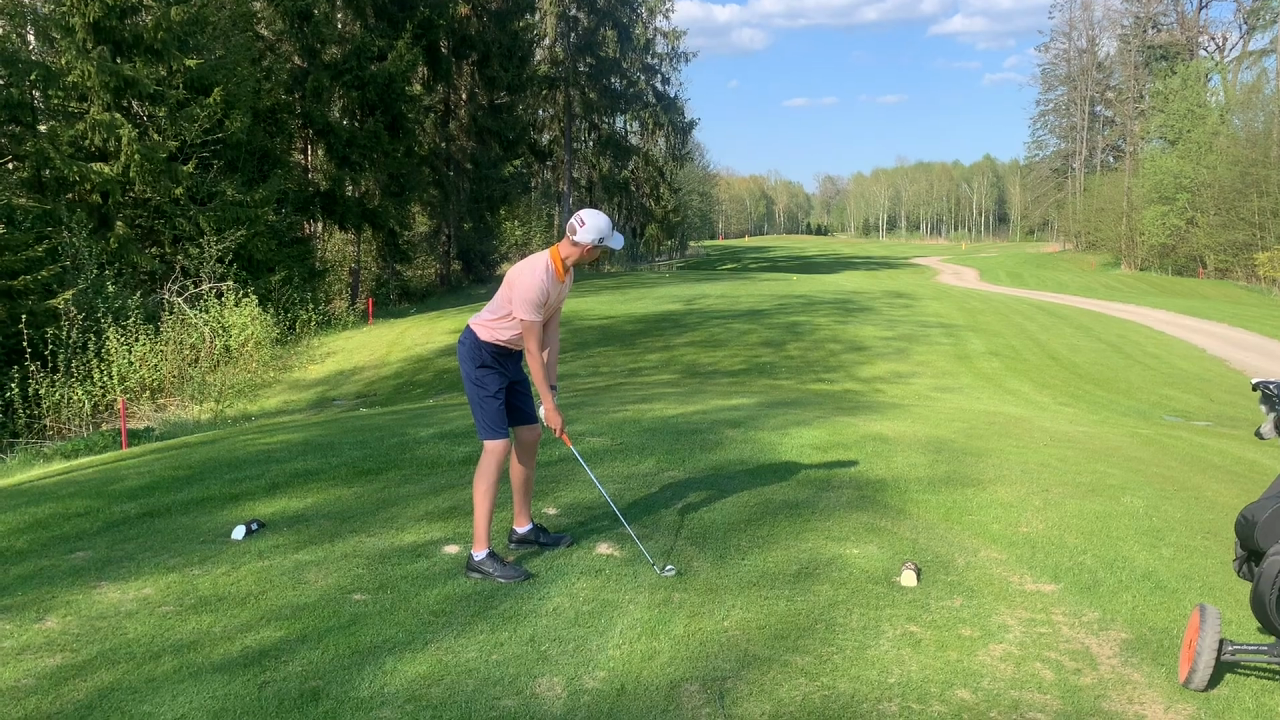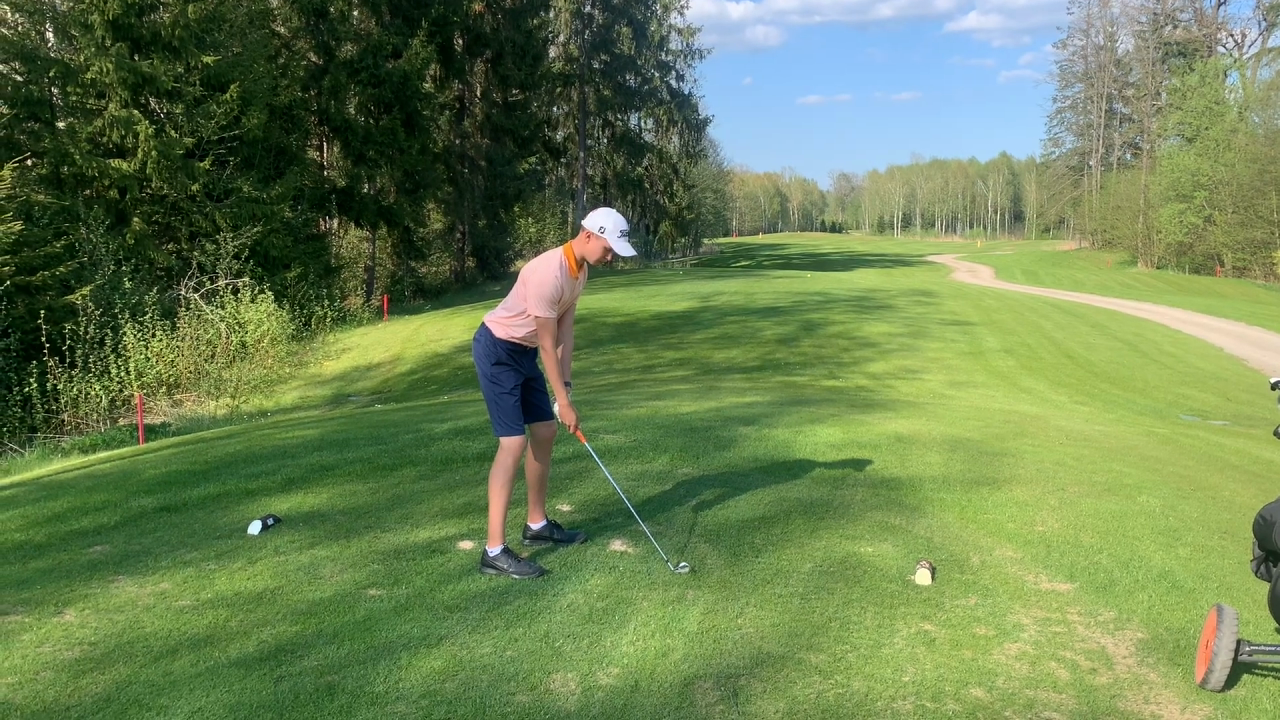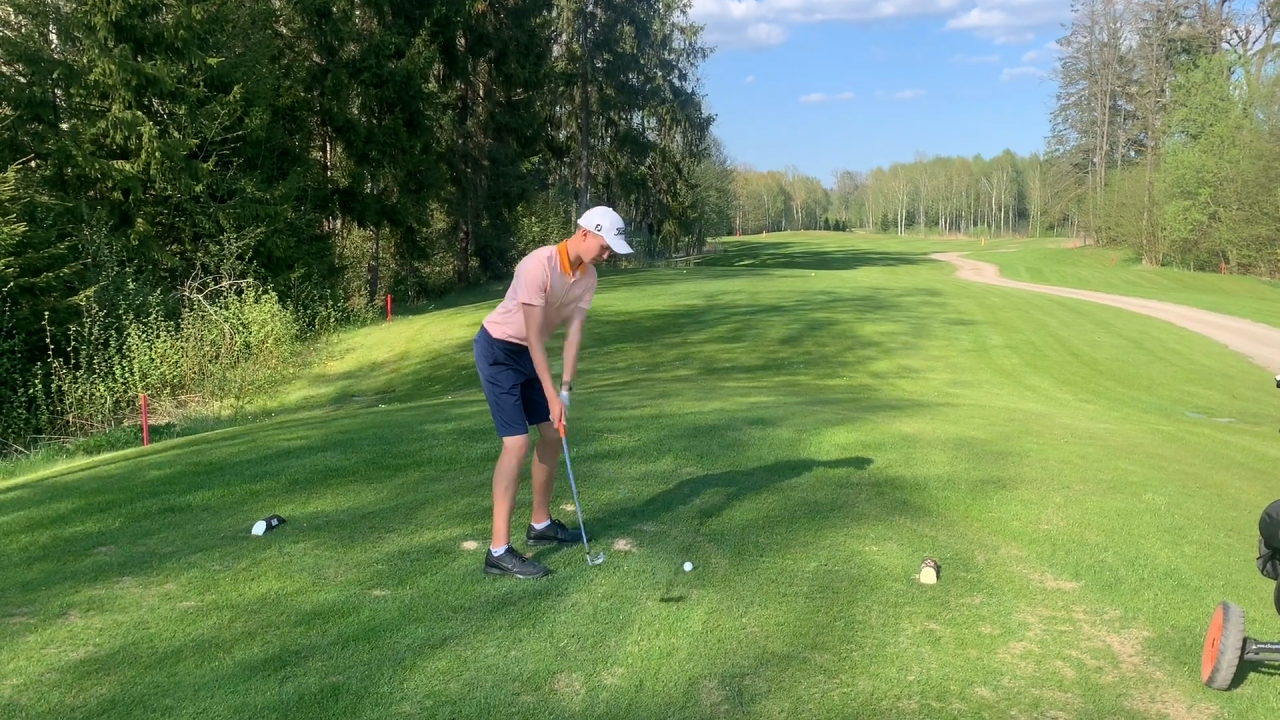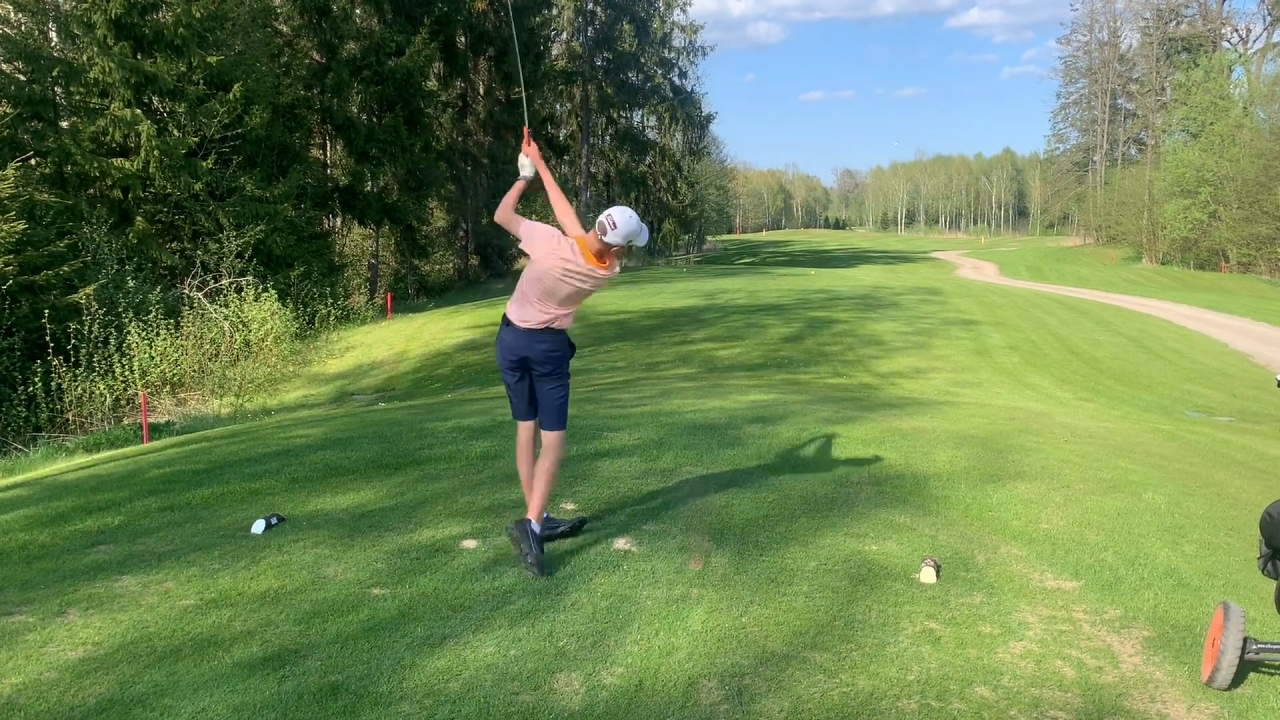
dt=1s
person 1, frame 1
left shoulder: (565, 273)
right shoulder: (534, 276)
left elbow: (551, 334)
right elbow: (533, 348)
left wrist: (552, 390)
right wrist: (550, 405)
left hip: (507, 353)
right hip: (482, 352)
left knee: (529, 434)
right knee: (498, 445)
left ankle: (523, 528)
right ankle: (480, 554)
person 1, frame 2
left shoulder: (580, 270)
right shoulder: (548, 273)
left elbow: (565, 331)
right elbow: (548, 344)
left wrist: (566, 387)
right wrist: (564, 402)
left hip: (523, 350)
right hip: (497, 349)
left knee: (544, 431)
right knee: (514, 442)
left ankle: (537, 524)
right ankle: (495, 551)
person 1, frame 3
left shoulder: (588, 277)
right shoulder: (538, 264)
left elbow: (574, 332)
right elbow: (533, 335)
left wrist: (566, 388)
right wrist: (550, 395)
left hip: (527, 352)
right hip: (498, 350)
left knee: (552, 432)
right knee: (517, 443)
left ankle: (541, 524)
right ankle: (499, 551)
person 1, frame 4
left shoulder: (550, 243)
right shoulder: (608, 272)
left elbow: (501, 215)
right elbow: (570, 219)
left wrist: (527, 173)
right wrist: (540, 167)
left hip: (512, 338)
right hip: (548, 345)
left knee: (525, 428)
right knee: (552, 440)
left ankle: (536, 518)
right ankle: (531, 522)
